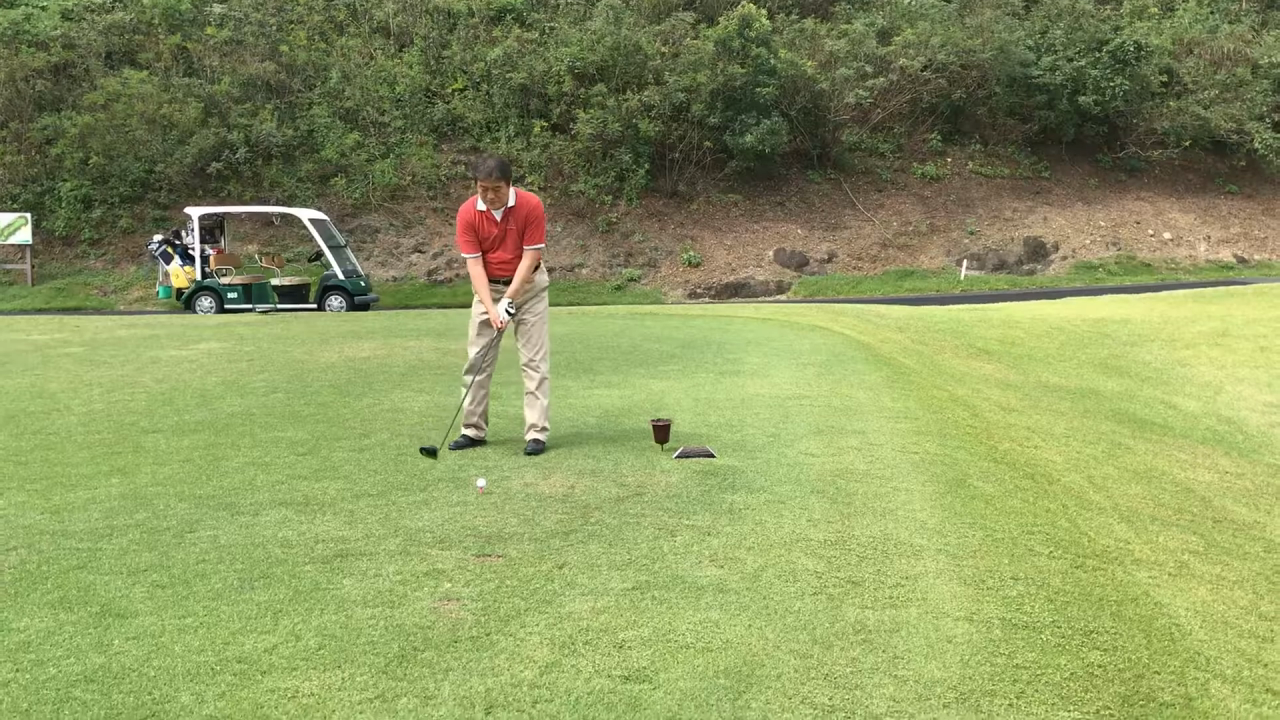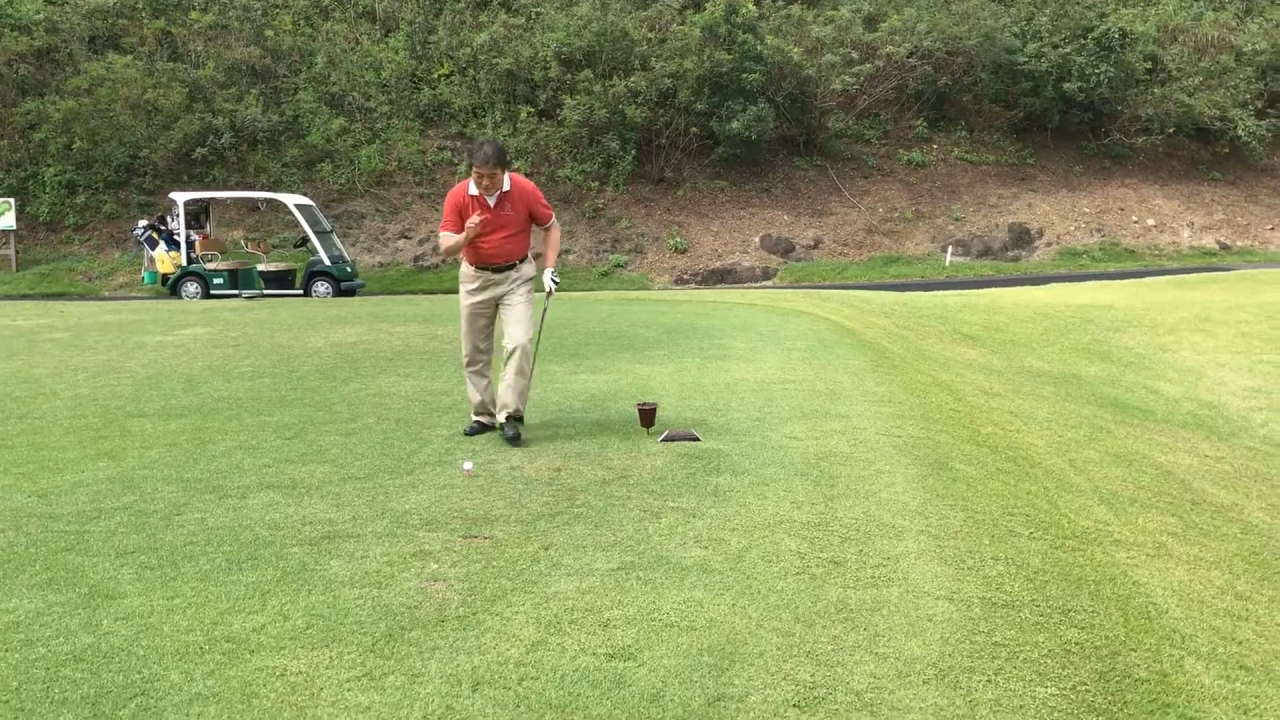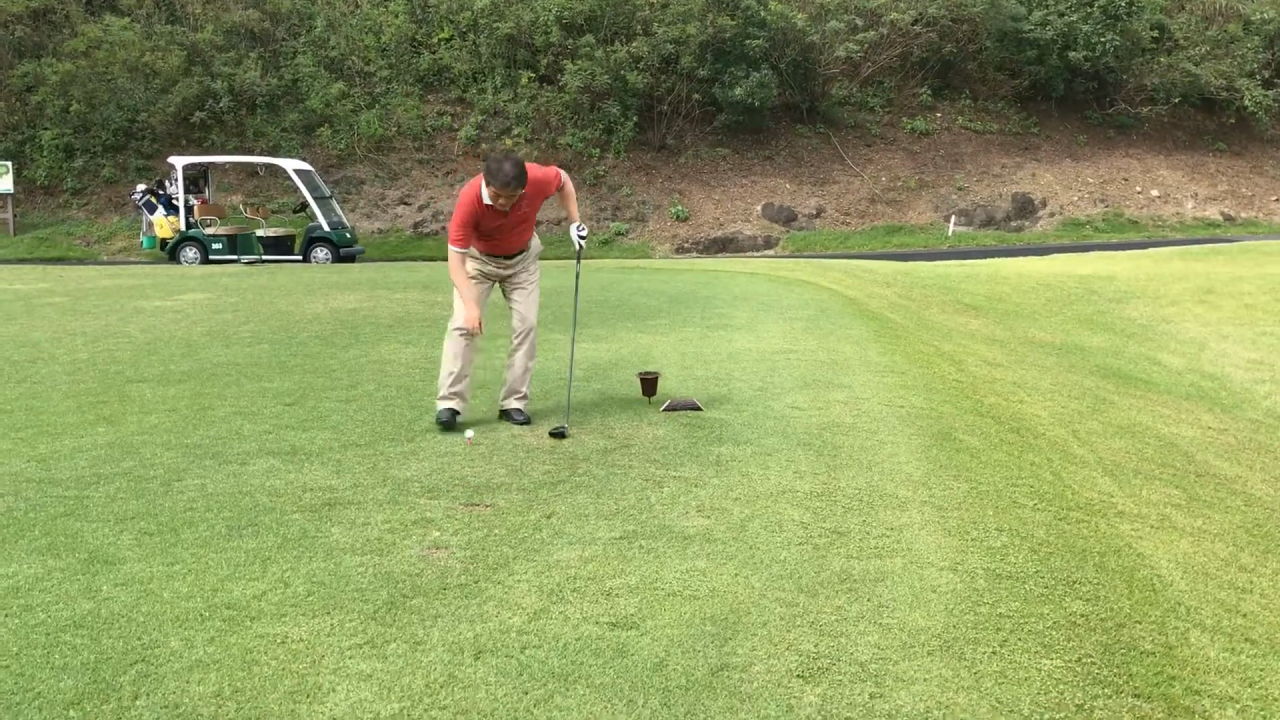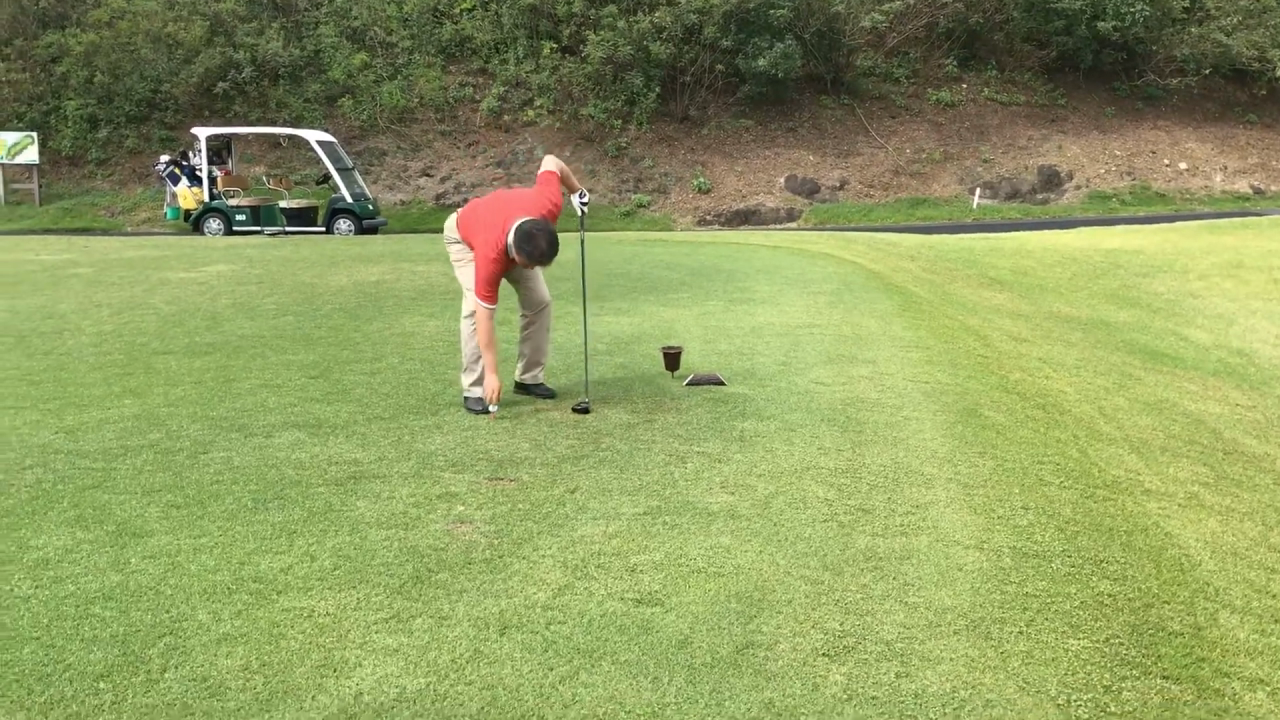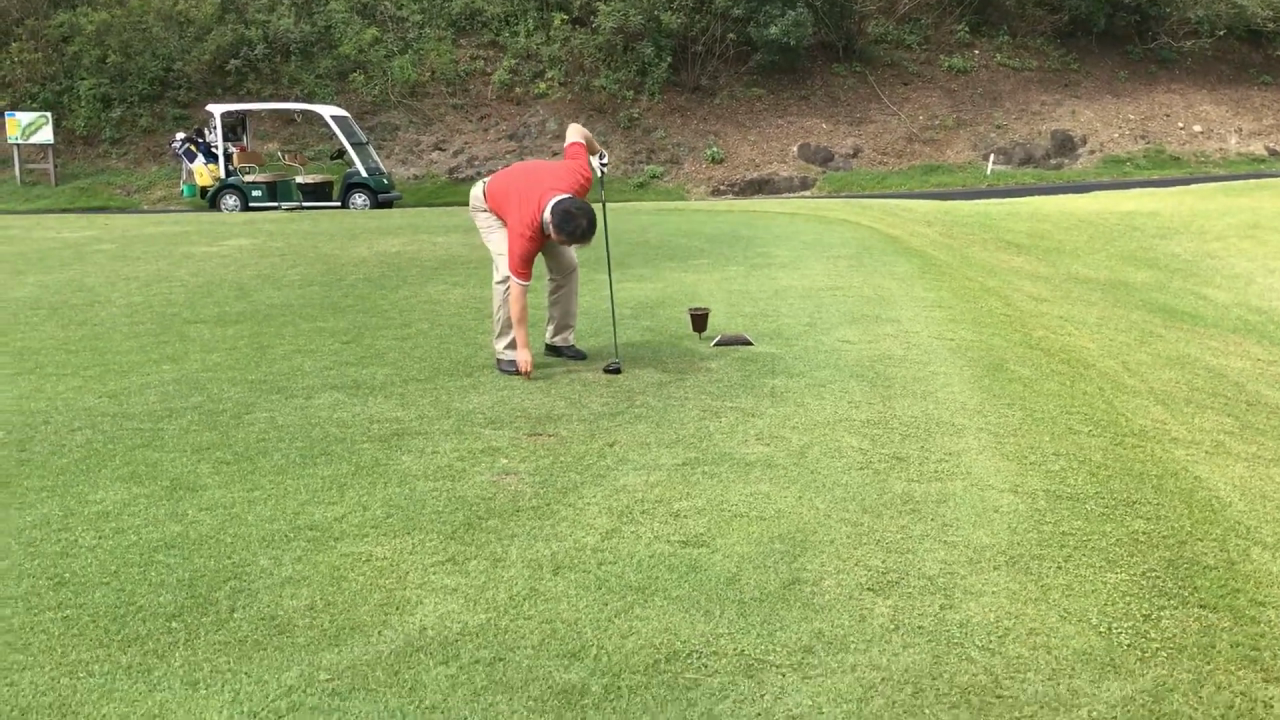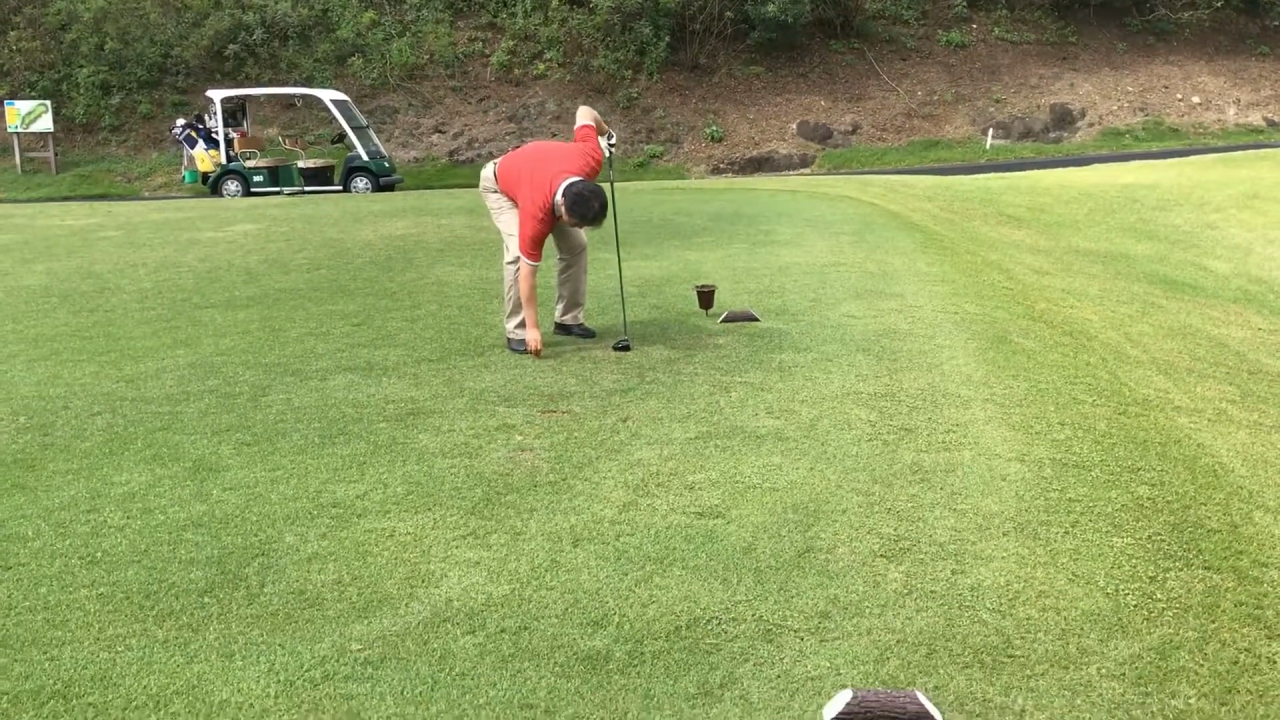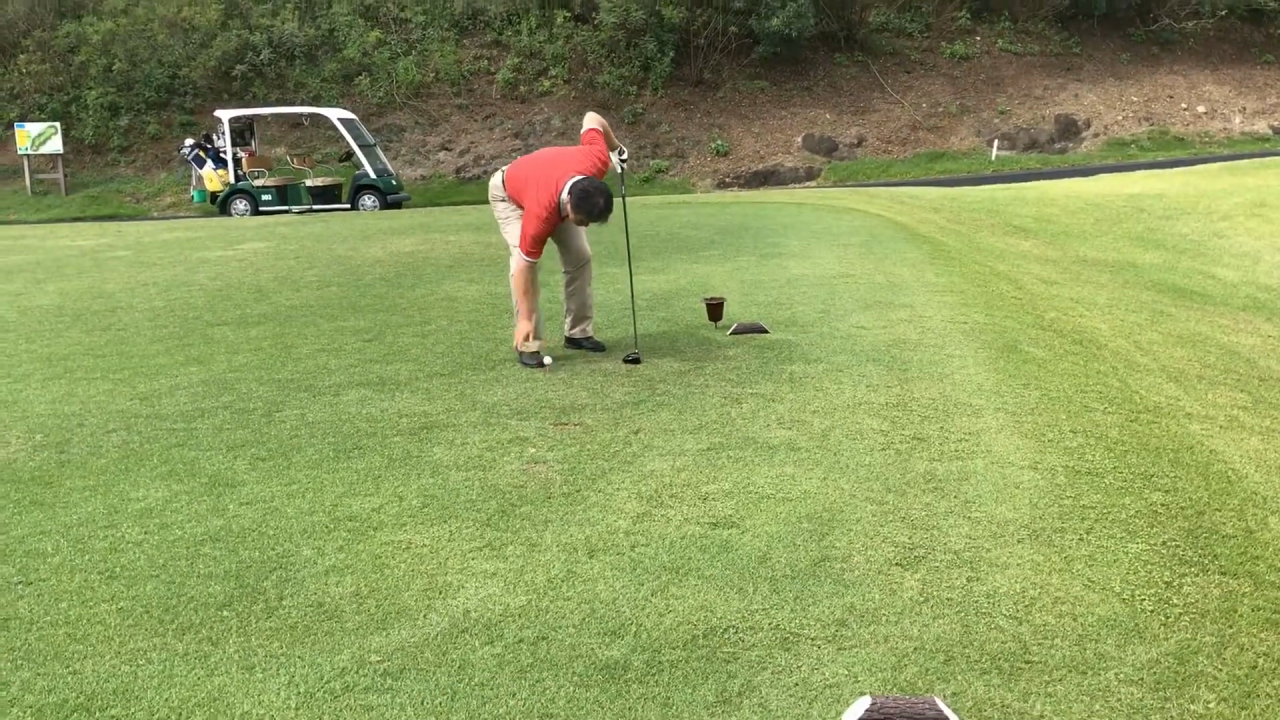
dt=0.5s
person 1, frame 1
left shoulder: (531, 205)
right shoulder: (467, 213)
left elbow: (530, 258)
right elbow: (475, 264)
left wrist: (509, 299)
right wrist: (490, 307)
left hip: (528, 288)
right hip: (487, 287)
left knee: (534, 361)
right knee: (477, 360)
left ankle: (537, 432)
right ankle: (473, 429)
person 1, frame 2
left shoulder: (526, 191)
right shoulder: (457, 196)
left elbow: (551, 226)
right elbow: (446, 243)
left wrist: (549, 268)
right wrist: (465, 235)
left hip: (517, 276)
right hip: (476, 278)
left knee: (519, 342)
right knee: (475, 353)
left ankle: (510, 415)
right ankle: (484, 415)
person 1, frame 3
left shoulder: (538, 178)
right shoulder: (470, 198)
left elbow: (562, 178)
right elbow: (455, 258)
left wrist: (574, 221)
right wrist: (469, 305)
left hip: (522, 258)
right hip: (478, 258)
left knee: (525, 325)
right knee: (462, 325)
left ankle: (513, 402)
right ankle: (450, 402)
person 1, frame 4
left shoulder: (549, 206)
right shoulder: (492, 255)
left elbow: (551, 161)
right elbow: (485, 315)
left wrist: (576, 191)
right wrist: (493, 373)
left hip: (508, 229)
right hip: (464, 236)
left knee: (539, 301)
right knee: (474, 307)
left ankle: (529, 378)
right ankle: (474, 389)
person 1, frame 5
left shoulder: (581, 178)
right shoulder: (526, 231)
left elbow: (575, 130)
right elbow: (518, 291)
left wrist: (598, 153)
right wrist: (523, 349)
left hip: (532, 192)
right hip: (489, 204)
left knee: (566, 266)
right knee: (507, 273)
left ankle: (559, 341)
right ankle: (507, 352)
person 1, frame 6
left shoulder: (592, 160)
right shoulder: (538, 213)
left elbow: (584, 112)
right elbow: (528, 271)
left wrist: (606, 133)
right wrist: (533, 328)
left hip: (541, 173)
right hip: (500, 185)
left knee: (576, 245)
right knee: (518, 253)
left ankle: (569, 319)
right ankle: (517, 331)
person 1, frame 7
left shoulder: (597, 163)
right shoulder: (543, 212)
left elbow: (592, 118)
right elbow: (524, 265)
left wrist: (615, 147)
right wrist: (524, 319)
left hip: (549, 181)
right hip: (508, 195)
left knee: (580, 257)
right knee: (523, 262)
left ankle: (578, 332)
right ankle: (527, 345)
